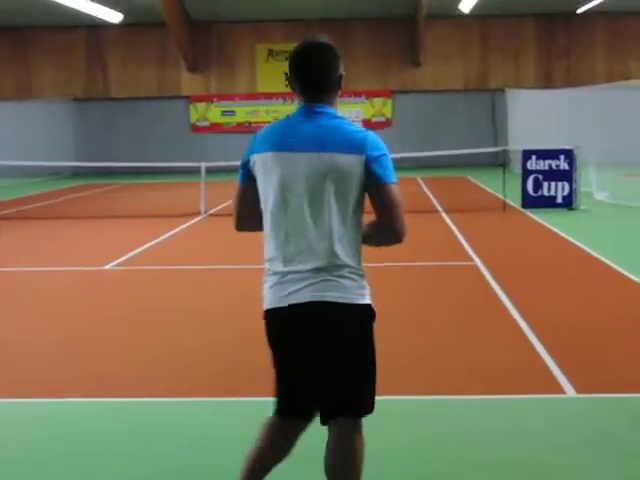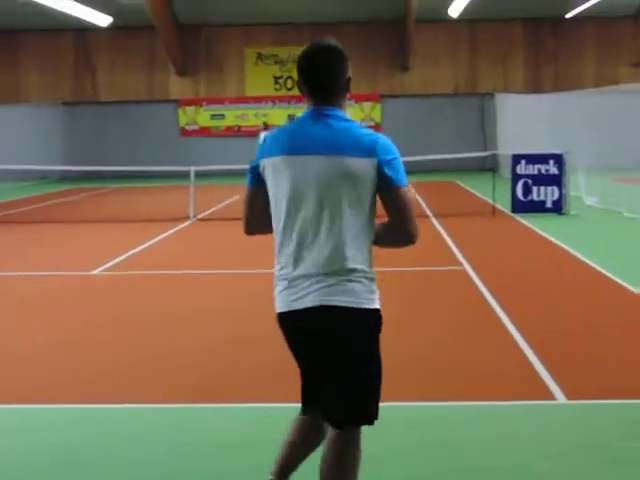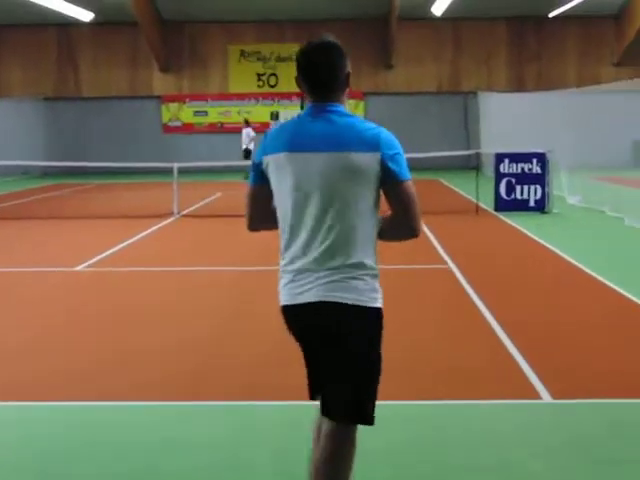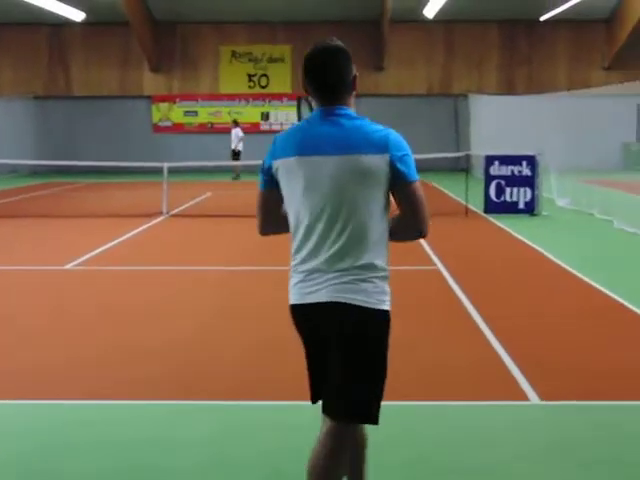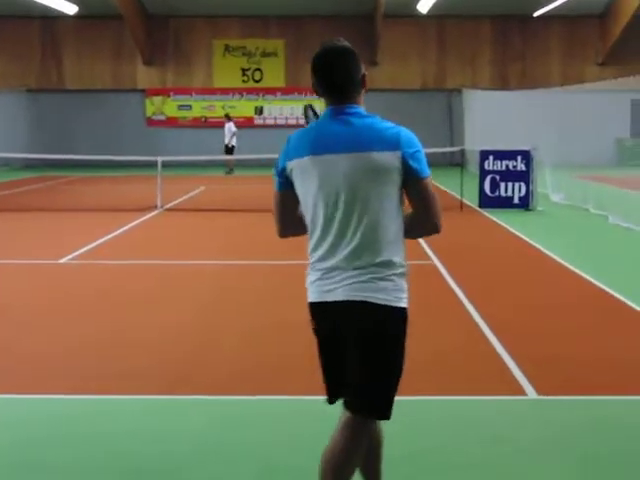
dt=0.1s
person 1, frame 1
left shoulder: (262, 142)
right shoulder: (363, 143)
left elbow: (243, 220)
right elbow: (394, 229)
left hip: (280, 300)
right hip: (340, 298)
left knee: (292, 413)
right knee: (345, 422)
person 1, frame 2
left shoulder: (271, 145)
right shoulder: (374, 147)
left elbow: (252, 223)
right elbow: (407, 231)
left hip: (292, 303)
right hip: (349, 303)
left knee: (318, 410)
right knee: (345, 428)
person 1, frame 3
left shoulder: (273, 142)
right shoulder: (377, 141)
left elbow: (255, 220)
right elbow: (409, 225)
left hip: (296, 296)
right hip: (352, 297)
left knee: (337, 410)
right knee: (340, 420)
person 1, frame 4
left shoulder: (282, 146)
right shoulder: (386, 142)
left elbow: (267, 224)
right elbow: (417, 225)
left hip: (306, 297)
right hip: (361, 299)
left knee: (343, 409)
right knee: (343, 421)
person 1, frame 5
left shoulder: (295, 147)
right shoulder: (397, 140)
left elbow: (286, 227)
right elbow: (431, 221)
left hip: (324, 295)
right hip: (379, 297)
left knee: (356, 404)
right knee: (362, 418)
